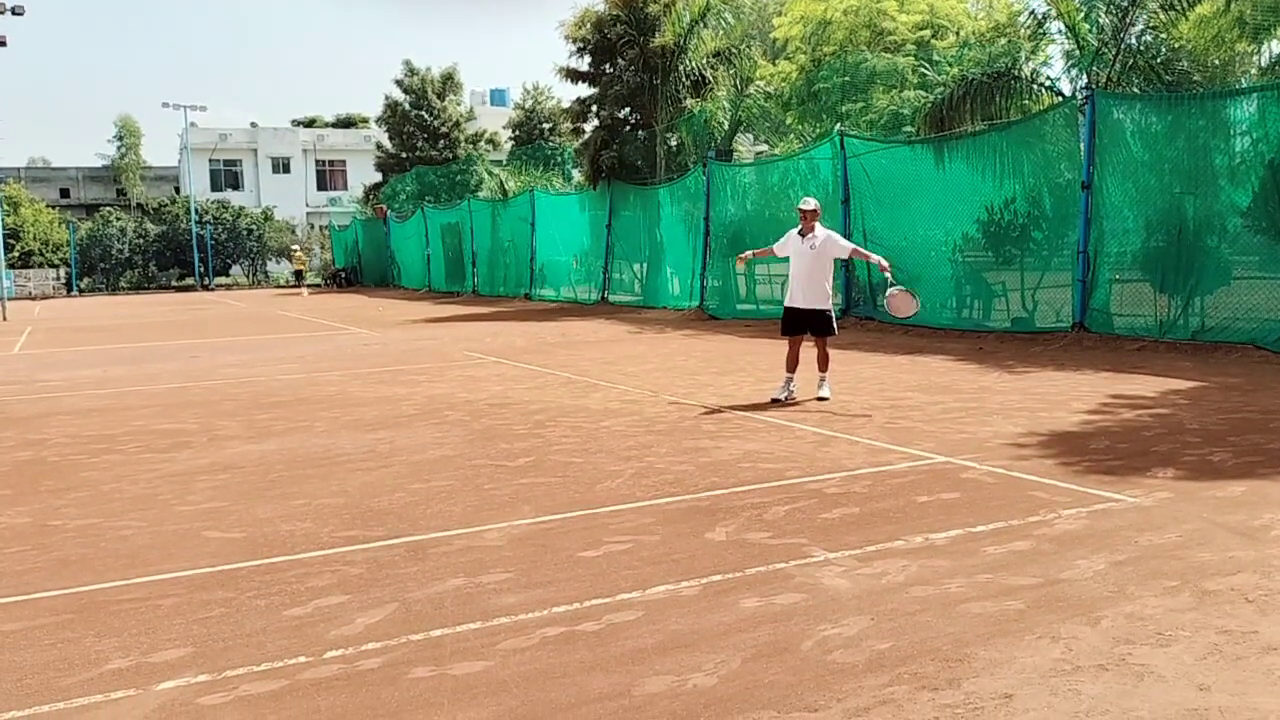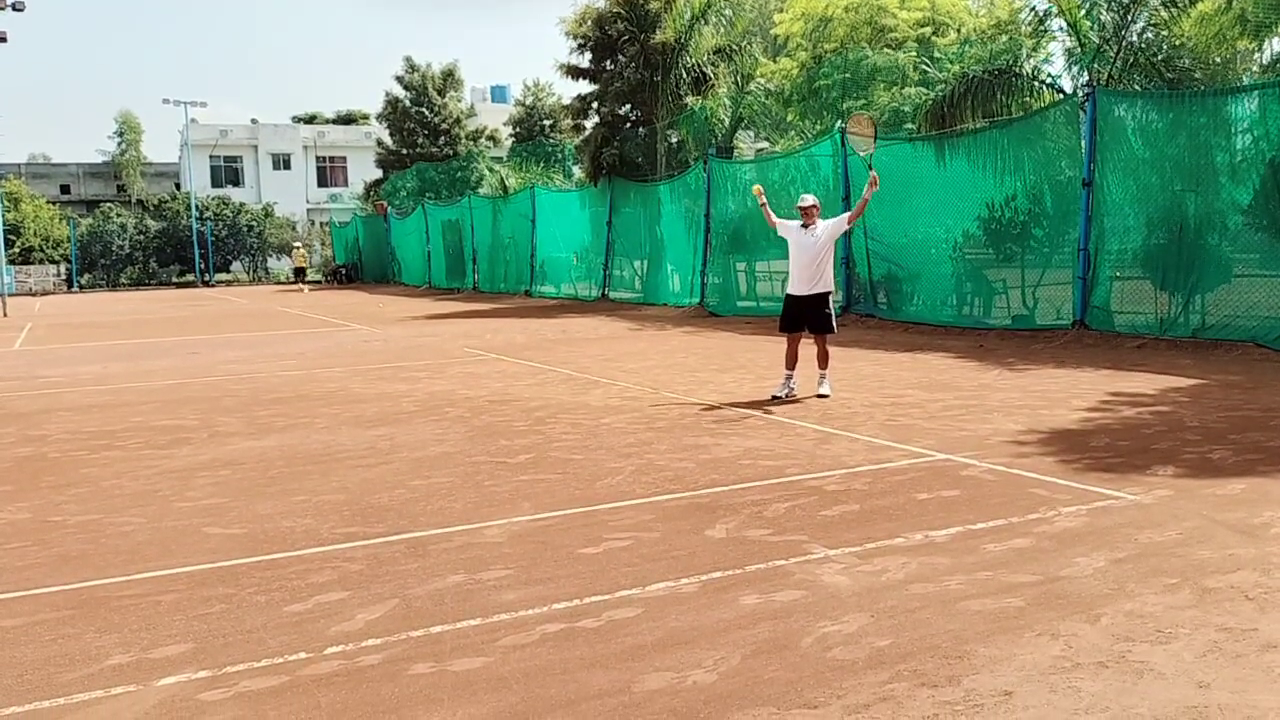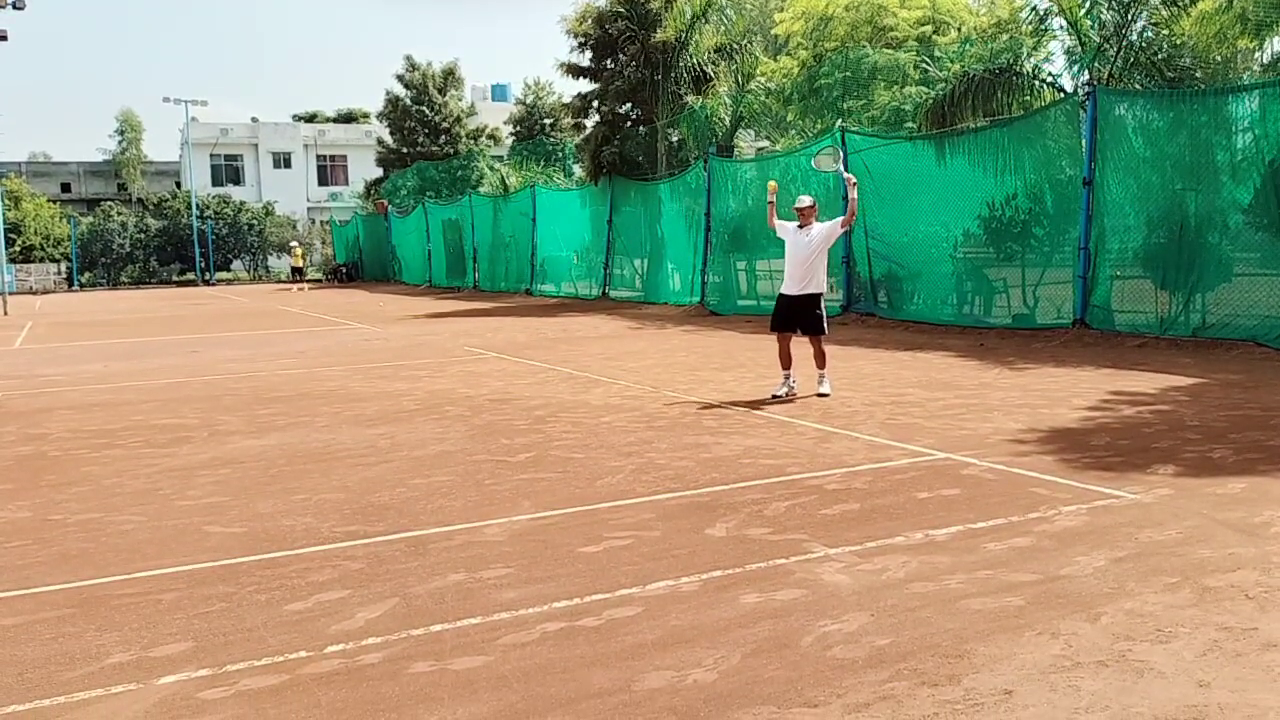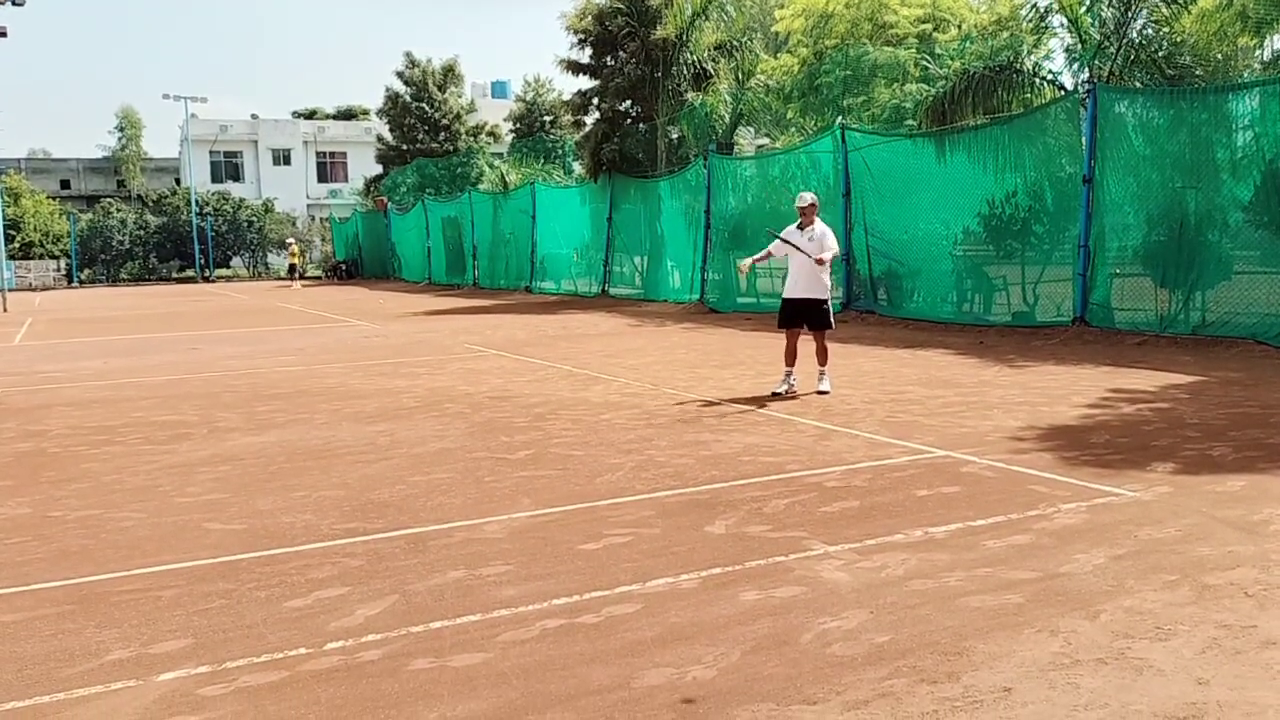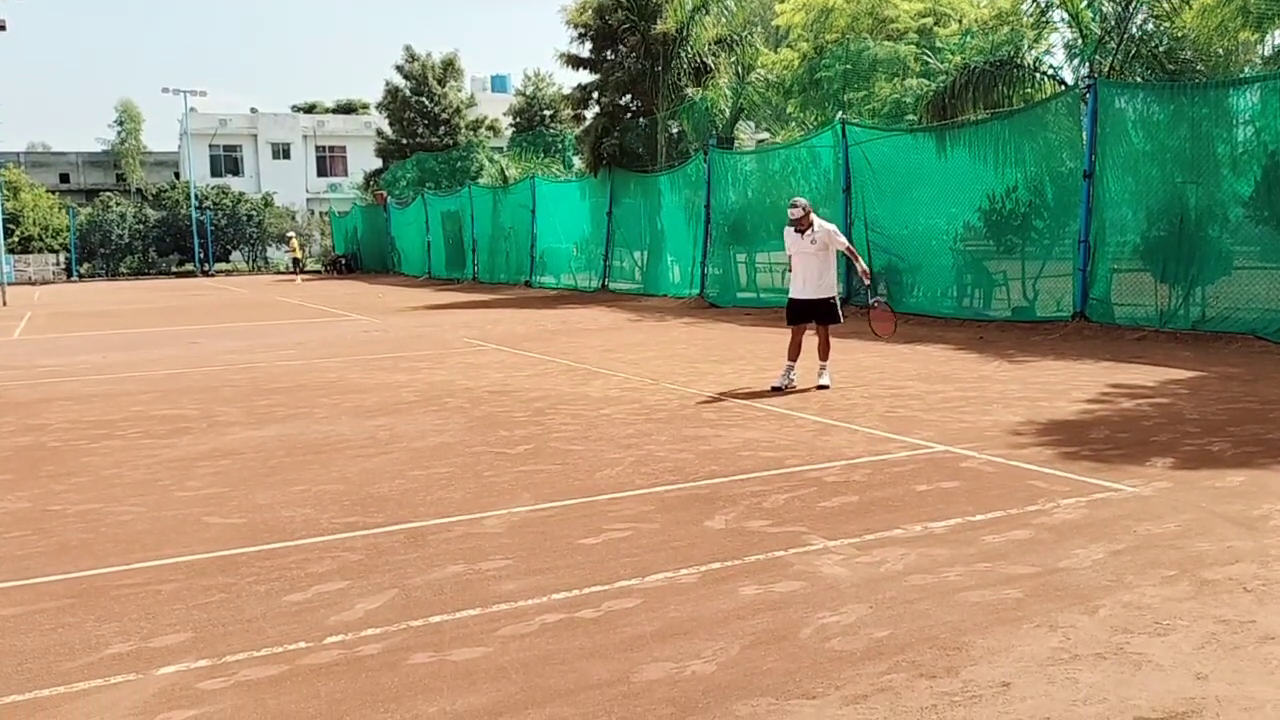
dt=0.5s
person 1, frame 1
left shoulder: (828, 238)
right shoulder: (792, 236)
left elbow: (852, 250)
right elbow: (774, 250)
left wrist: (875, 259)
right wrist: (752, 254)
left hip: (819, 303)
right hip: (794, 302)
left knee: (821, 344)
right knee: (793, 344)
left ankle: (823, 384)
right ankle: (789, 386)
person 1, frame 2
left shoulder: (829, 228)
right shoulder: (792, 228)
left elbow: (856, 213)
right elbow: (772, 221)
left wrist: (869, 190)
right wrist: (762, 200)
left hip: (818, 294)
right hip: (794, 294)
left knee: (820, 341)
right knee: (792, 340)
left ankle: (823, 380)
right ankle: (788, 383)
person 1, frame 3
left shoulder: (825, 230)
right shoulder: (790, 229)
left elbow: (850, 216)
right elbow: (772, 222)
left wrist: (852, 189)
right wrist: (772, 197)
left hip: (811, 295)
right hip: (787, 294)
left knee: (816, 341)
right knee: (783, 340)
left ankle: (823, 380)
right ankle: (788, 382)
person 1, frame 4
left shoulder: (823, 231)
right shoulder: (790, 231)
left elbow: (834, 251)
right elbow: (772, 251)
left wrist: (825, 256)
right wrist: (752, 260)
left hip: (817, 295)
right hip: (791, 295)
left knee: (819, 338)
right knee: (791, 338)
left ankle: (823, 377)
right ankle: (789, 380)
person 1, frame 5
left shoulder: (826, 230)
right shoulder: (788, 231)
left elbow: (846, 246)
left wrist: (860, 264)
right wrist: (791, 273)
left hip: (823, 293)
right hip: (798, 293)
left knee: (823, 333)
right knee: (796, 333)
left ankle: (823, 372)
right ankle: (789, 373)
